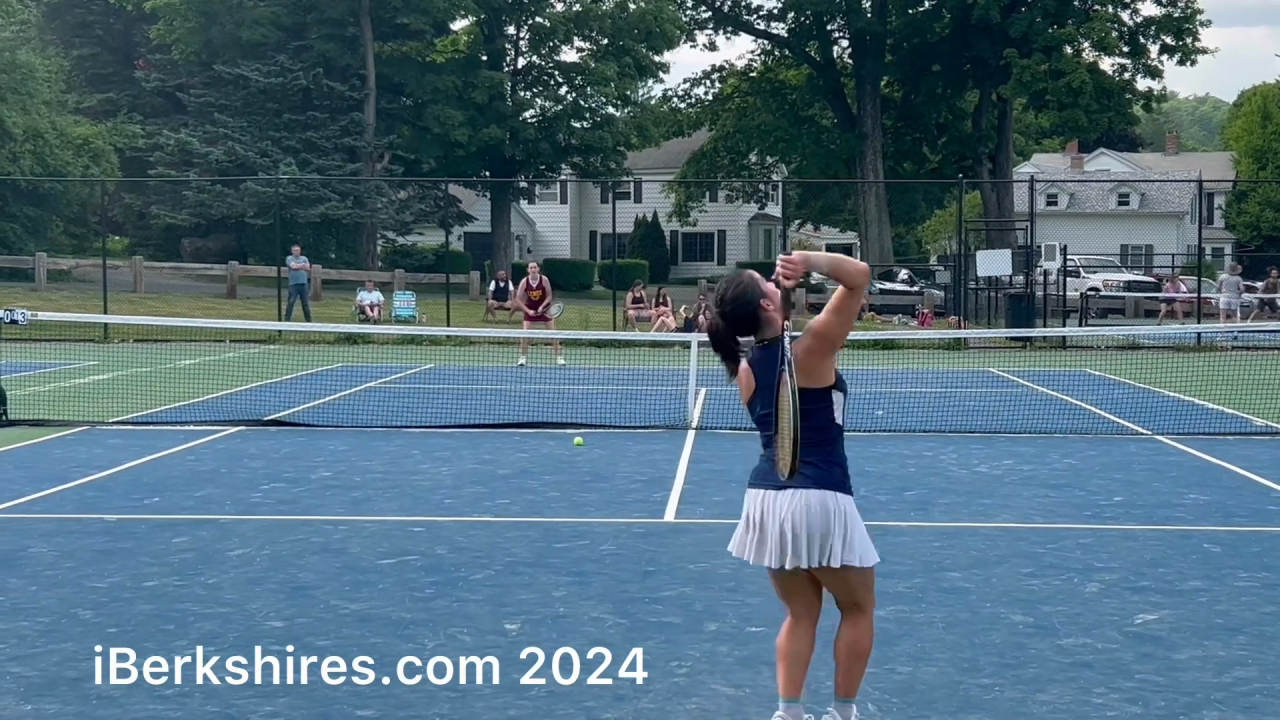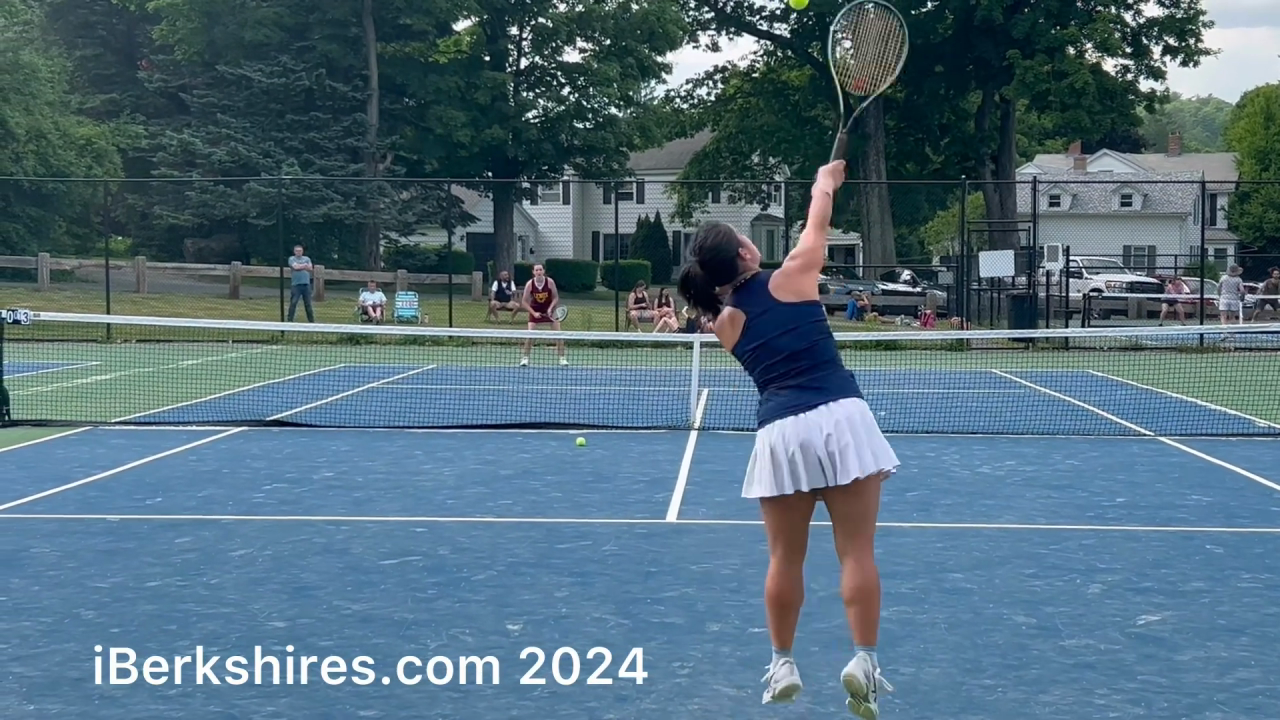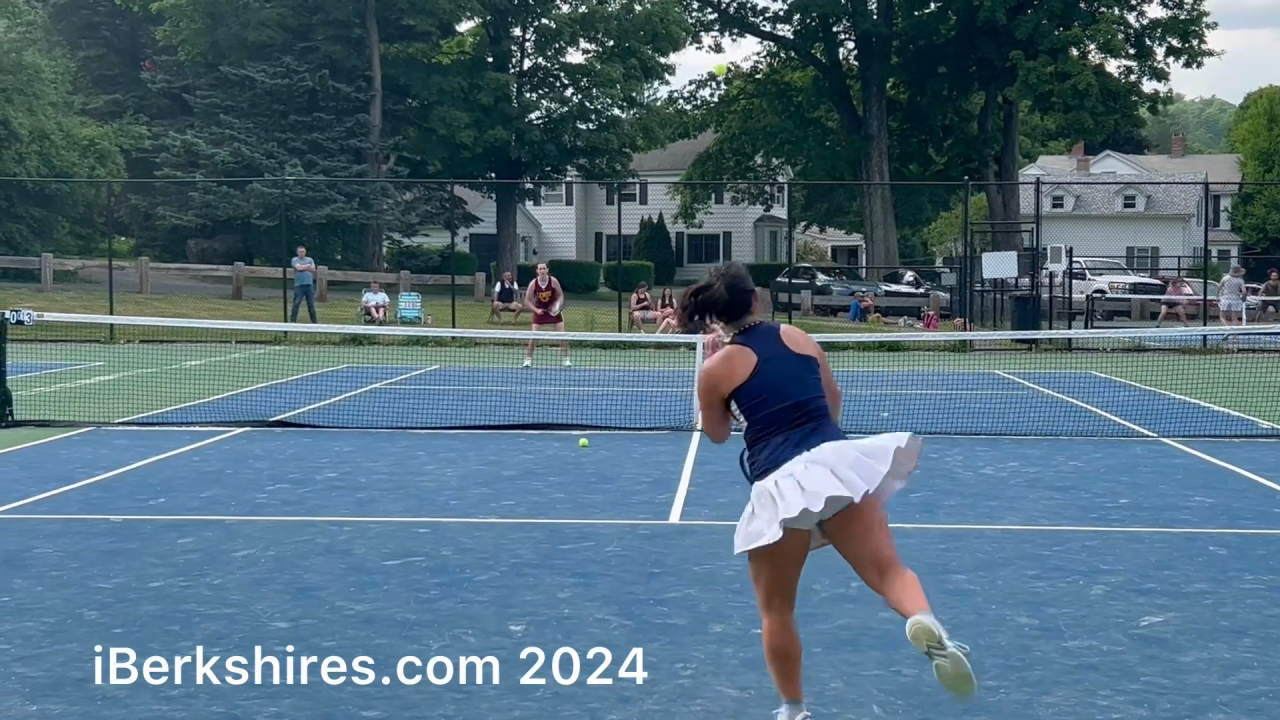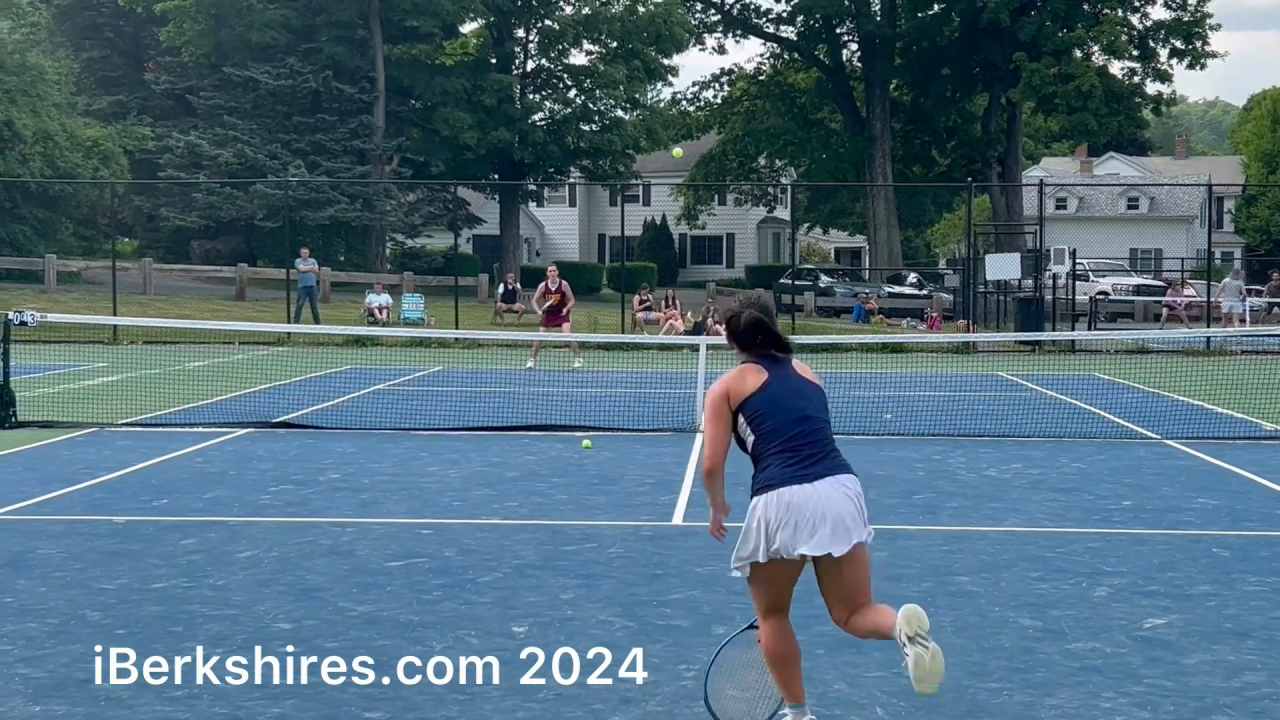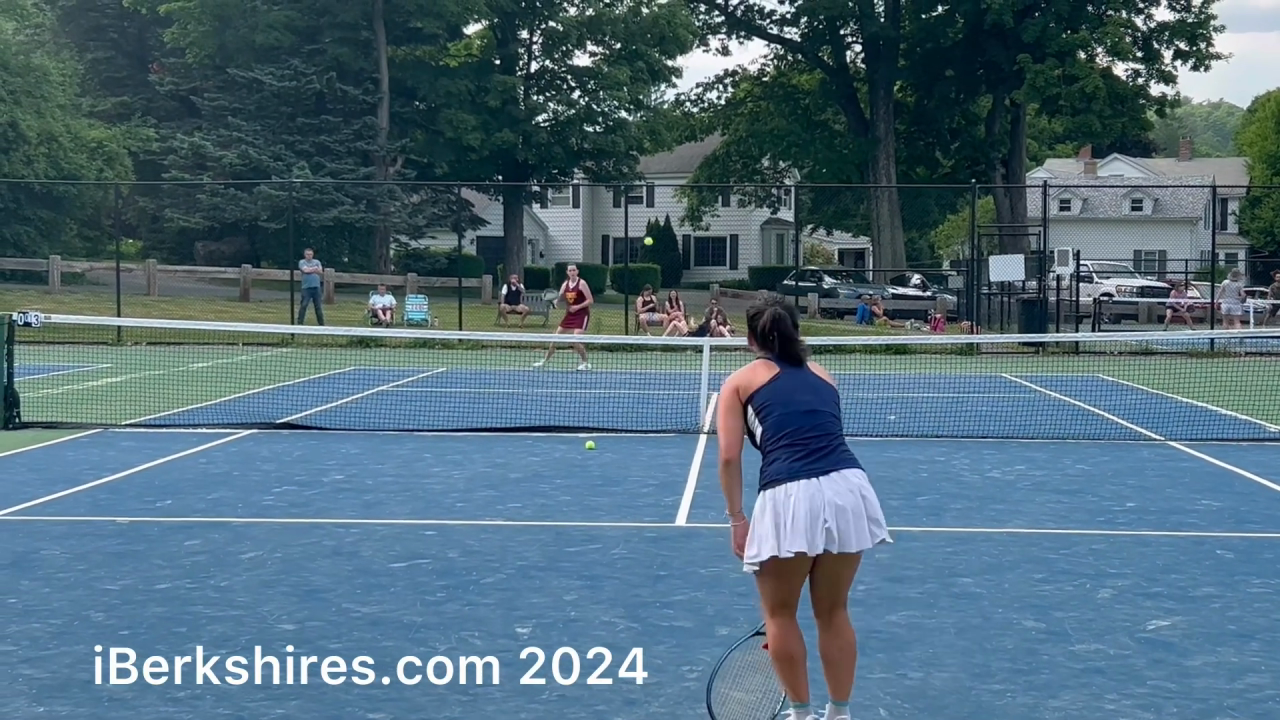
dt=0.2s
person 1, frame 1
left shoulder: (747, 369)
right shoulder: (808, 349)
right elbow: (858, 278)
left wrist: (785, 294)
right wrist: (811, 259)
left hip: (766, 500)
right hip: (818, 504)
left knee: (800, 614)
right knee: (857, 609)
person 1, frame 2
left shoulder: (726, 323)
right shoulder: (792, 276)
right elbow: (819, 222)
right wrist: (825, 182)
left hip: (780, 436)
right hip: (838, 421)
left knee: (785, 559)
right knee: (857, 553)
left ankle: (783, 664)
right ankle: (864, 660)
person 1, frame 3
left shoulder: (716, 368)
right shoulder: (800, 338)
left elbow: (717, 434)
left hip: (779, 485)
right hip: (837, 462)
left knee: (775, 609)
right knee: (888, 572)
right ankle: (926, 625)
person 1, frame 4
left shoulder: (726, 386)
right shoulder: (805, 372)
left elbow: (712, 464)
left wrist: (717, 509)
left hip: (779, 503)
right hip: (837, 490)
left knee: (772, 615)
right knee: (855, 614)
right ankle: (906, 625)
person 1, frame 5
left shoulder: (740, 381)
right shoulder: (821, 375)
left elbow: (729, 458)
left wrist: (737, 518)
left hip: (789, 498)
right hip: (848, 486)
left knee: (779, 613)
right knee: (831, 611)
